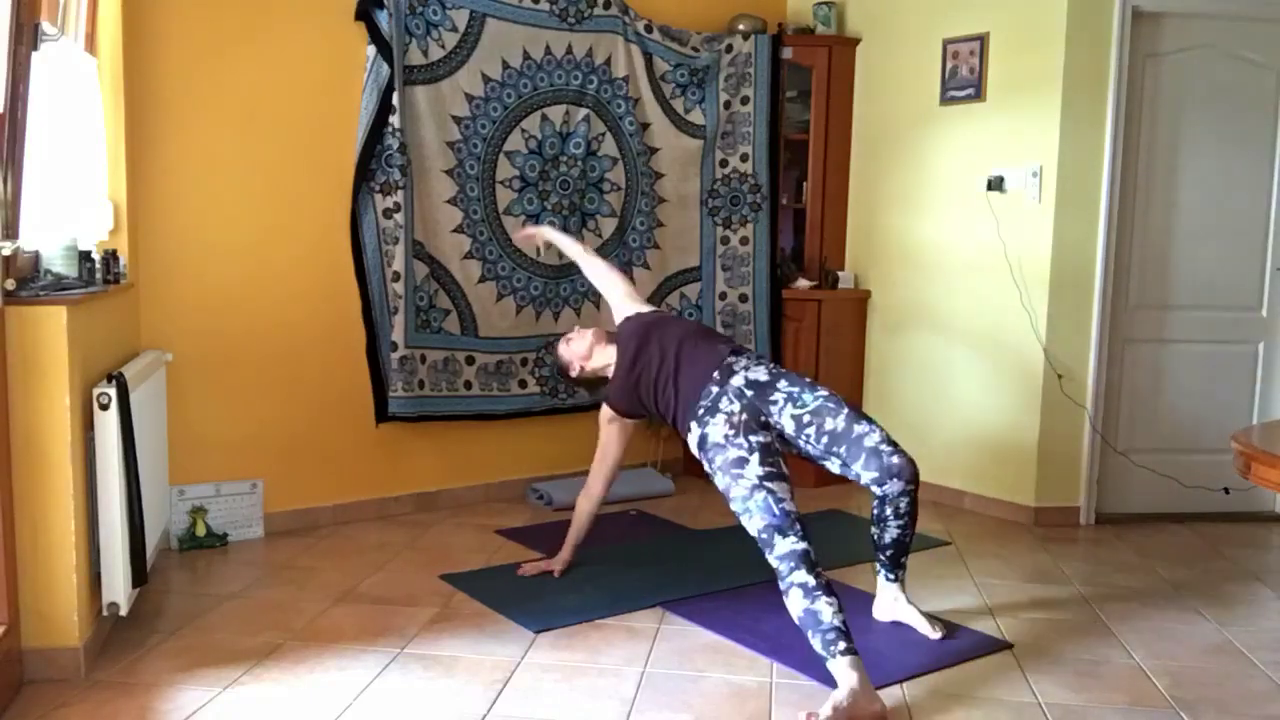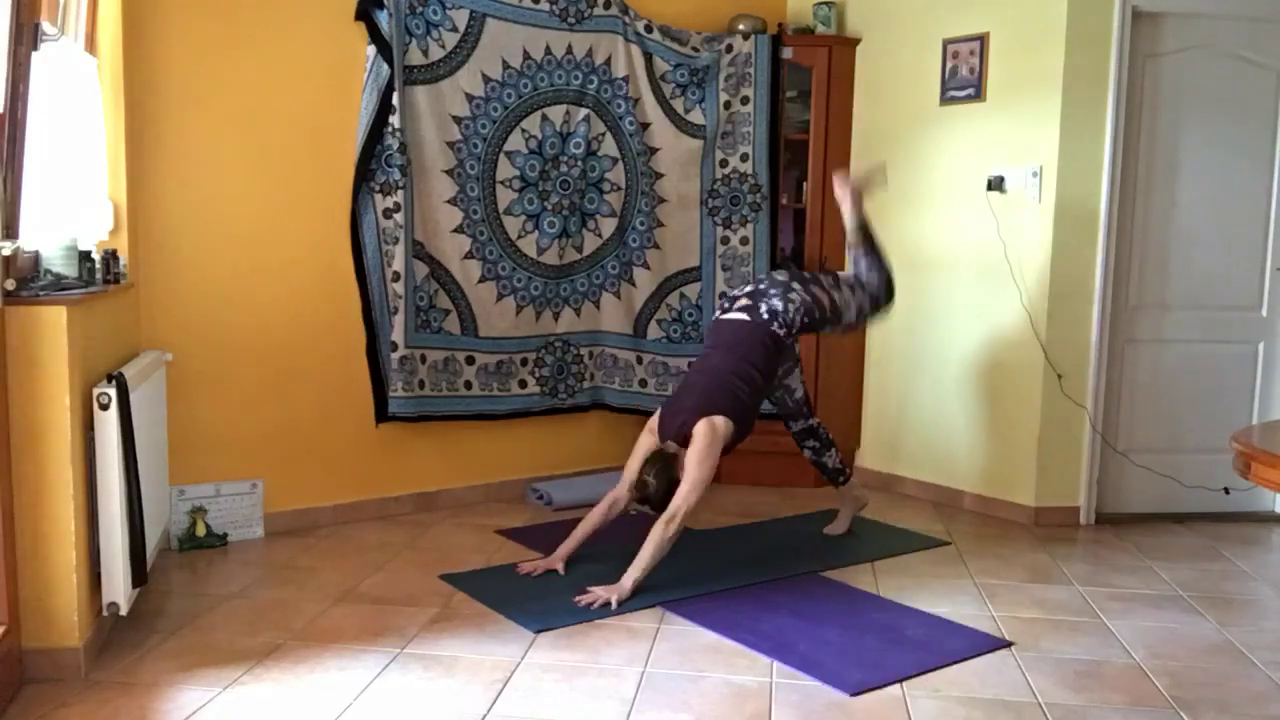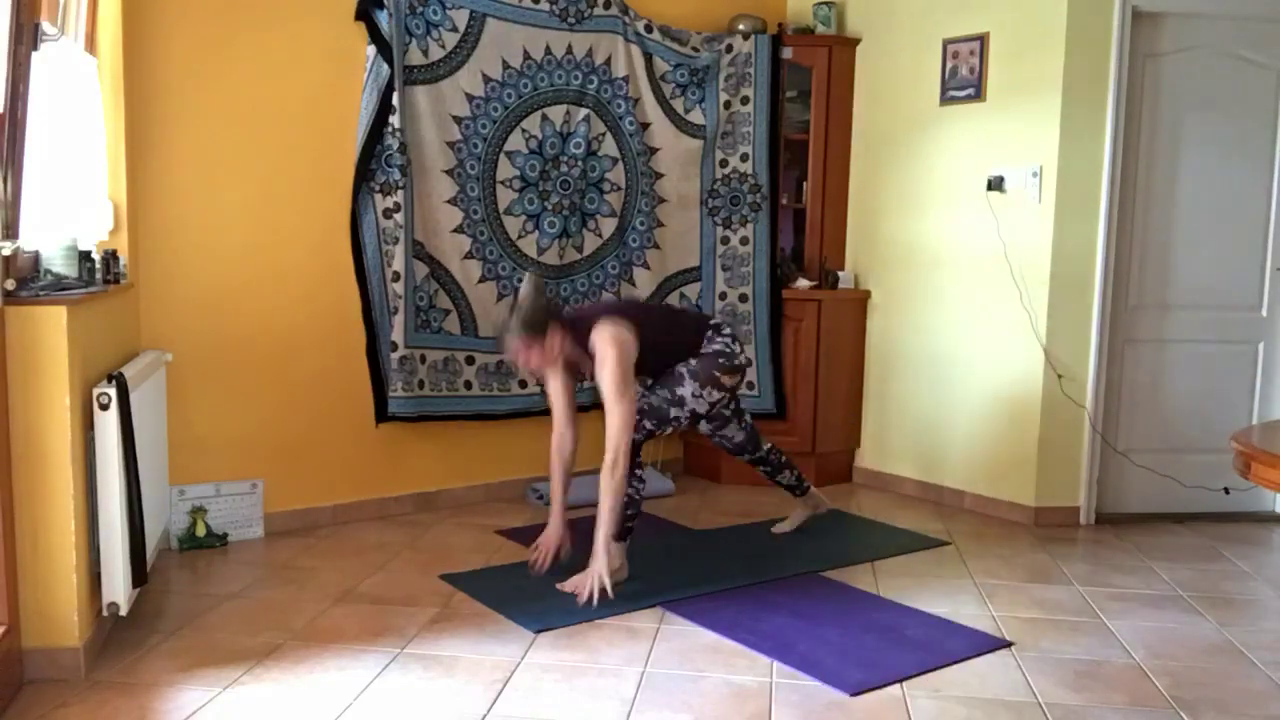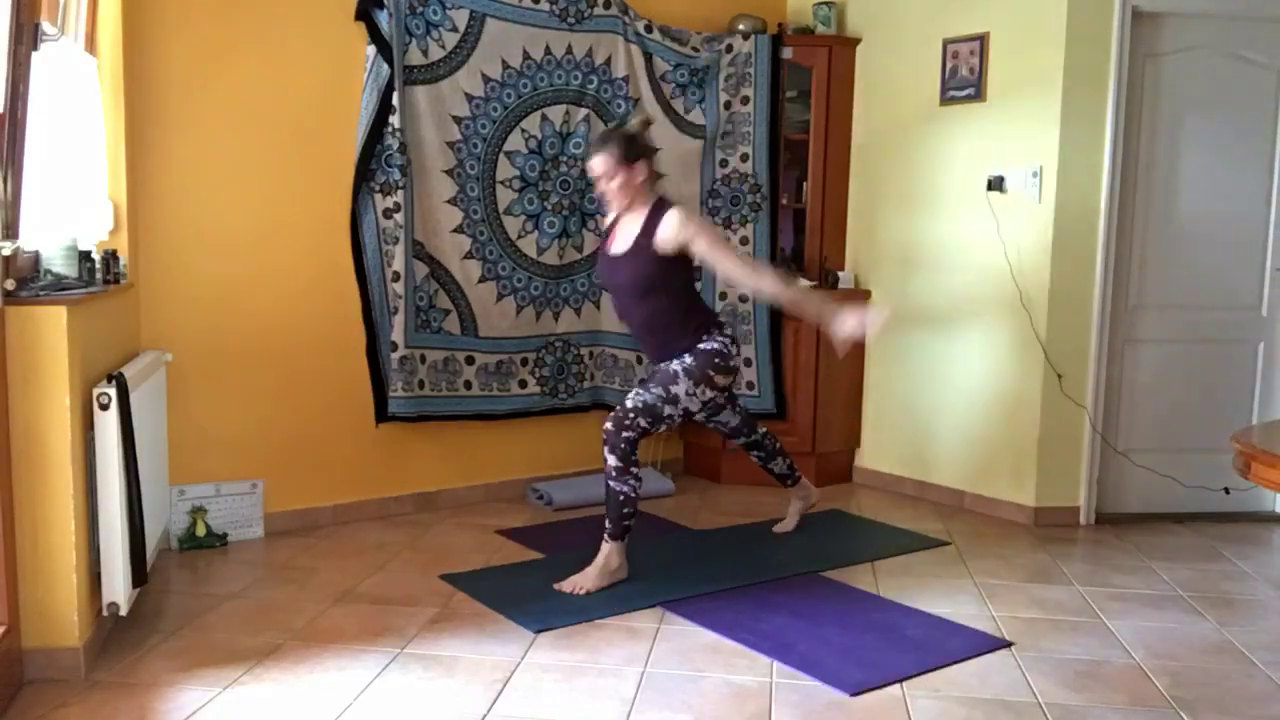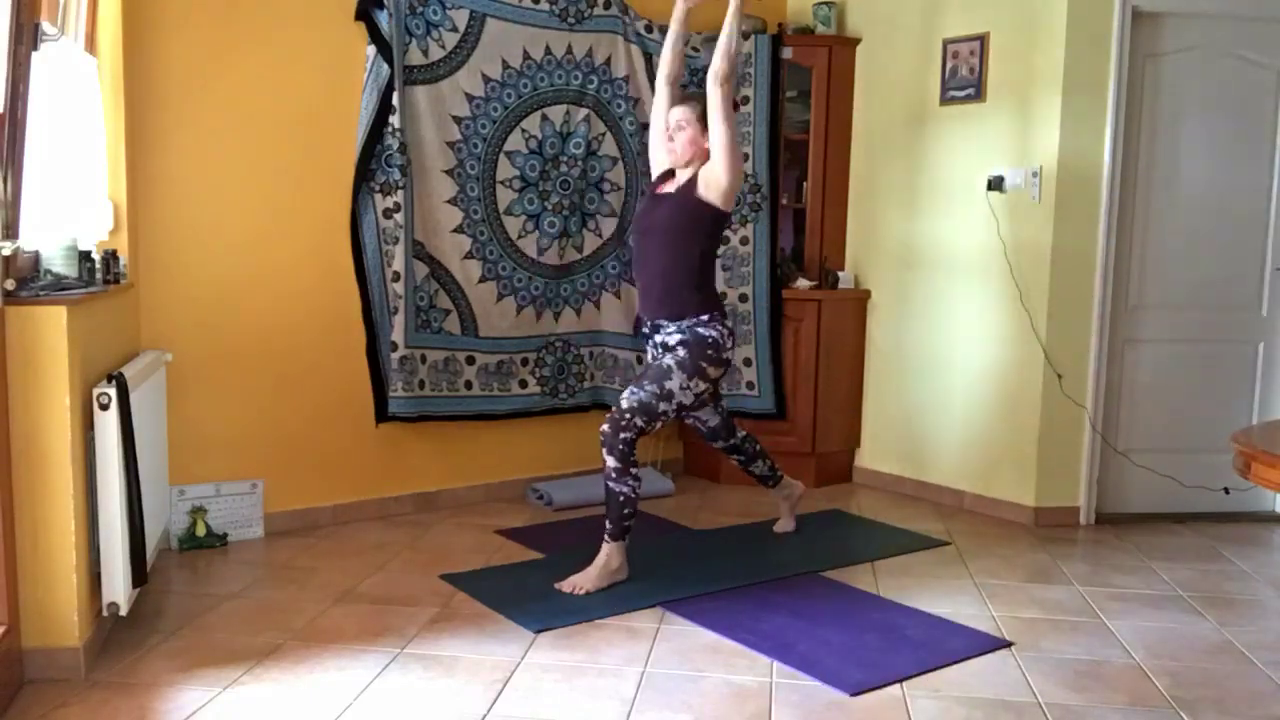
dt=0.2s
person 1, frame 1
left shoulder: (632, 322)
right shoulder: (617, 406)
right elbow: (597, 484)
right wrist: (563, 555)
right knee: (784, 547)
left ankle: (890, 590)
person 1, frame 2
left shoulder: (705, 434)
right shoulder: (660, 432)
left elbow: (673, 520)
right elbow: (617, 497)
left wrist: (624, 586)
right wrist: (560, 555)
right knee: (800, 421)
left ankle: (850, 208)
right ankle: (850, 493)
person 1, frame 3
left shoulder: (607, 342)
right shoulder: (560, 341)
left elbow: (616, 453)
right elbow: (564, 435)
left wrist: (602, 550)
right wrist: (556, 521)
left hip: (713, 350)
right hip: (678, 361)
left knee: (633, 434)
right knee: (739, 440)
right ankle: (809, 498)
person 1, frame 4
left shoulder: (672, 224)
right shoulder: (616, 224)
left elbow: (749, 272)
left wrist: (827, 311)
left hip: (703, 356)
right hip: (670, 360)
left knee: (618, 432)
right knee: (735, 430)
left ankle: (612, 559)
right ankle: (801, 491)
person 1, frame 5
left shoulder: (719, 181)
right shoulder: (663, 171)
left elbow: (718, 85)
right elbow: (663, 96)
left hip: (696, 336)
right hip: (661, 334)
left knee: (620, 428)
right knee: (714, 429)
left ankle: (612, 557)
right ankle: (784, 487)
